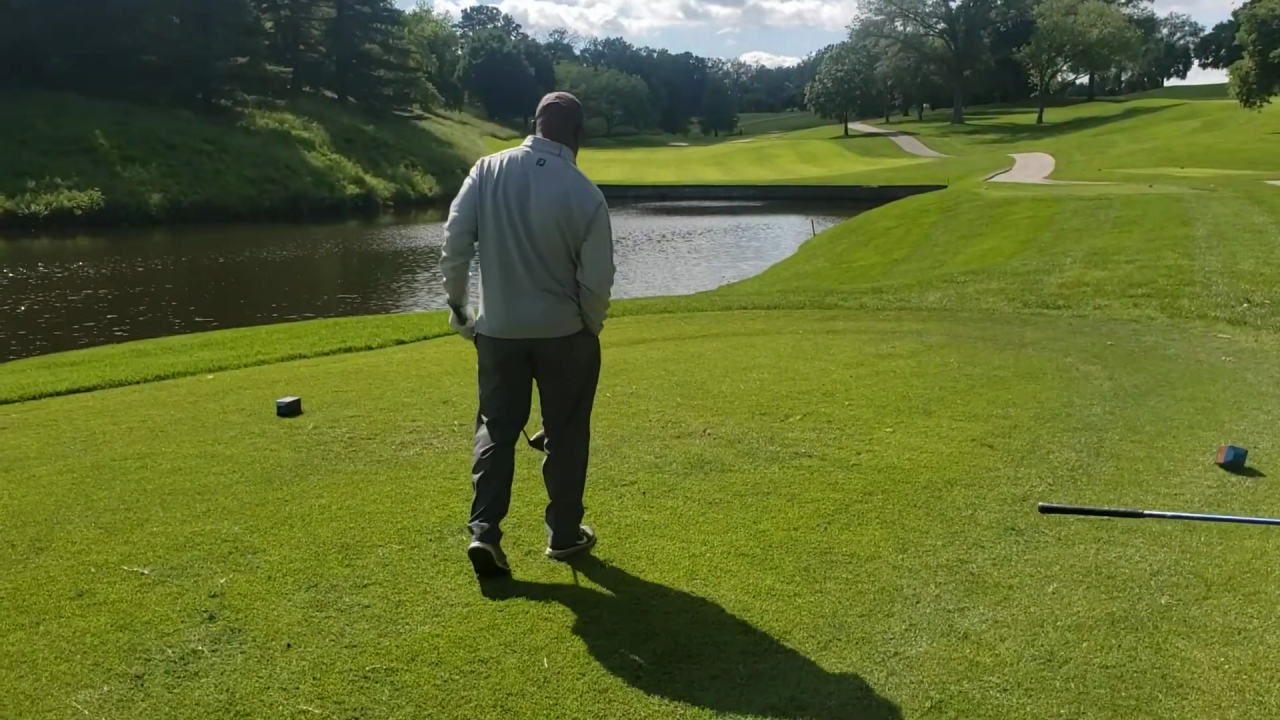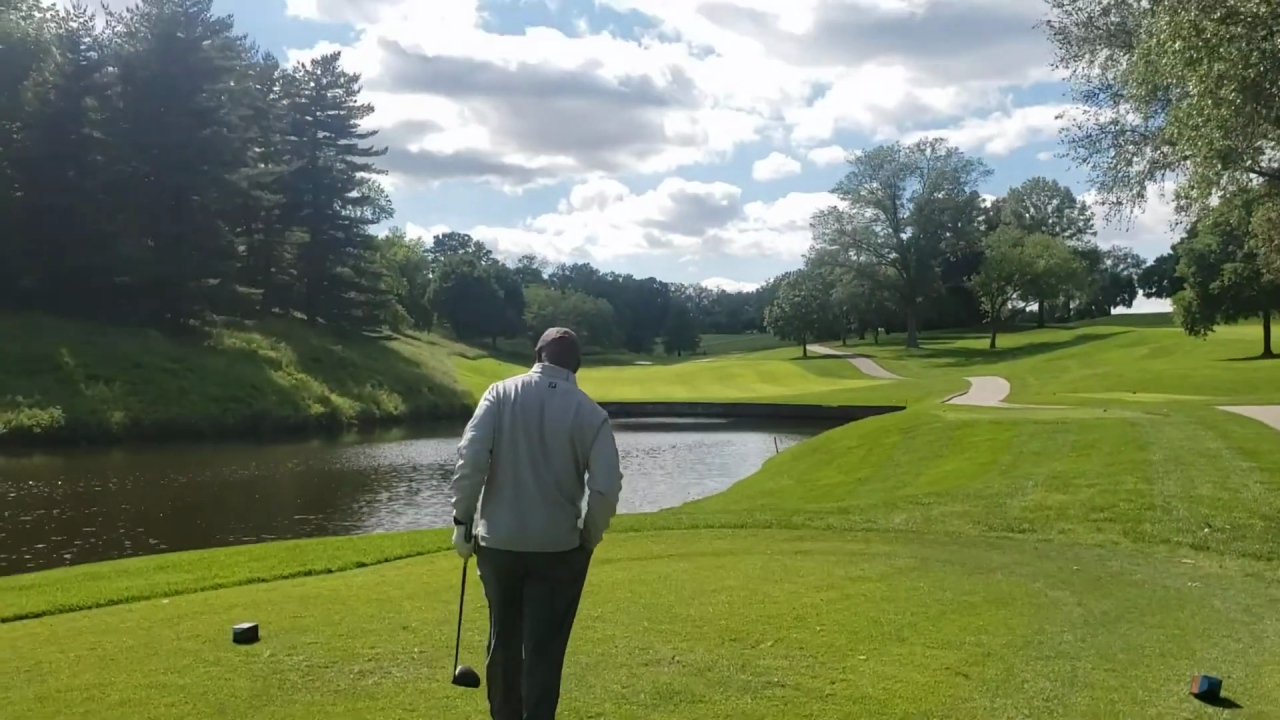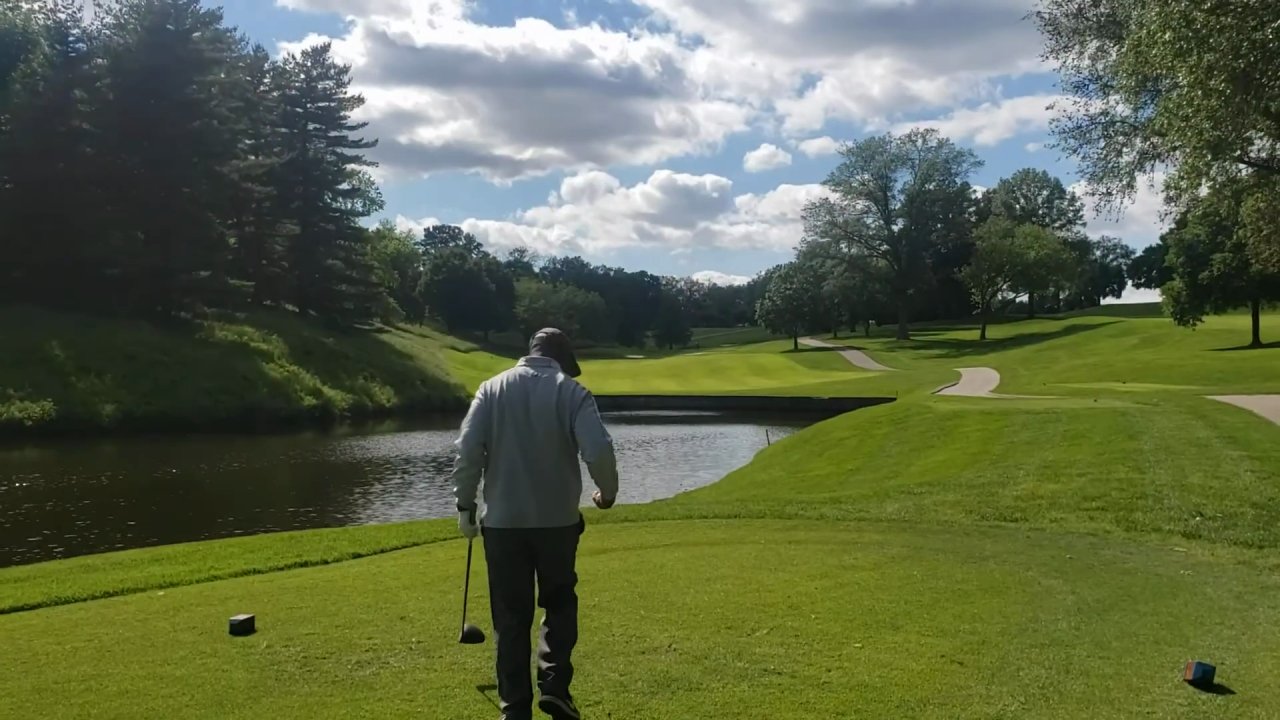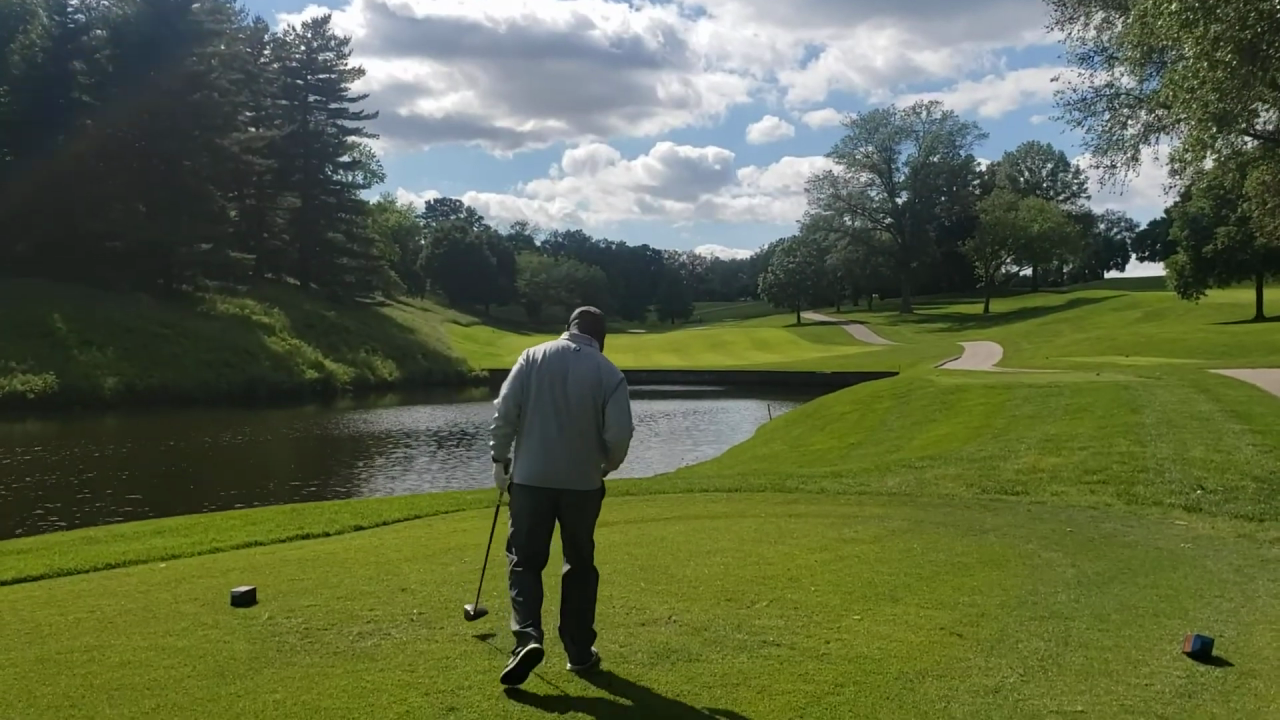
dt=0.5s
person 1, frame 1
left shoulder: (488, 170)
right shoulder: (586, 193)
left elbow: (455, 243)
right elbow: (597, 279)
left wrist: (457, 304)
right wrist: (592, 328)
left hip: (498, 328)
right hip: (563, 333)
left knee: (496, 429)
right knee: (565, 434)
left ankle: (485, 530)
right ankle: (564, 533)
person 1, frame 2
left shoulder: (501, 394)
right shoulder: (590, 413)
left elbow: (470, 459)
right elbow: (605, 486)
left wrist: (462, 521)
right wrist: (588, 540)
left hip: (498, 541)
right hip: (557, 546)
left knee: (505, 636)
right knee: (543, 648)
person 1, frame 3
left shoulder: (492, 388)
right shoulder: (573, 392)
left elbow: (467, 451)
right elbow: (598, 450)
left wrist: (465, 506)
right wrist: (608, 492)
left hip: (503, 522)
right hip: (558, 520)
left knee: (510, 617)
right knee: (559, 604)
right ankle: (554, 688)
person 1, frame 4
left shoulder: (533, 356)
right shoulder: (609, 373)
left elbow: (505, 410)
right elbow: (619, 433)
left wrist: (500, 459)
right wrist: (608, 465)
left hip: (530, 480)
right hip: (582, 485)
left knee: (524, 561)
right knee: (579, 565)
left ankle: (527, 639)
right ankle: (580, 651)
